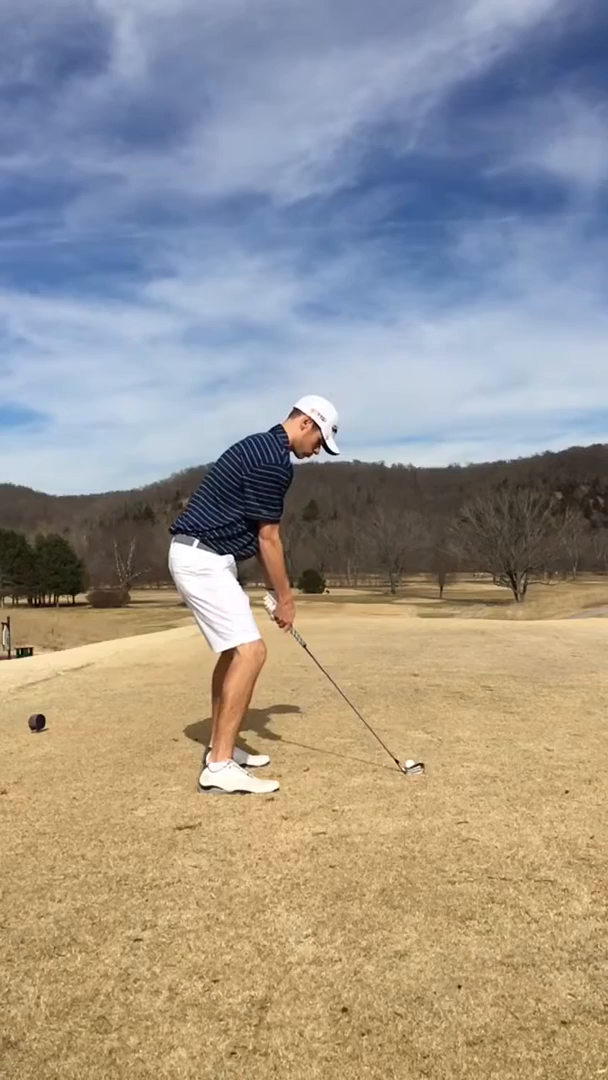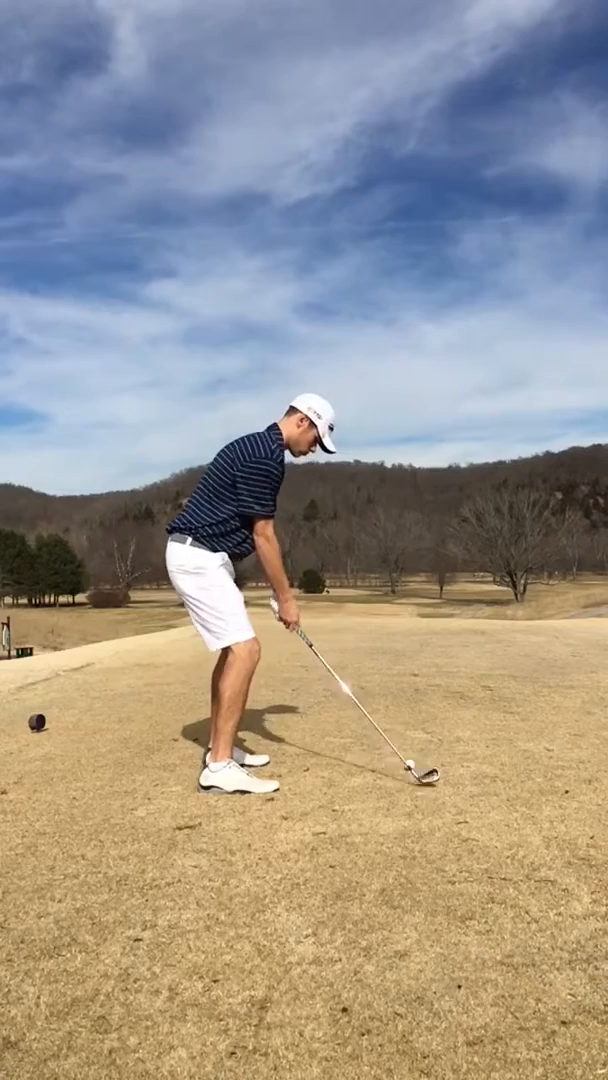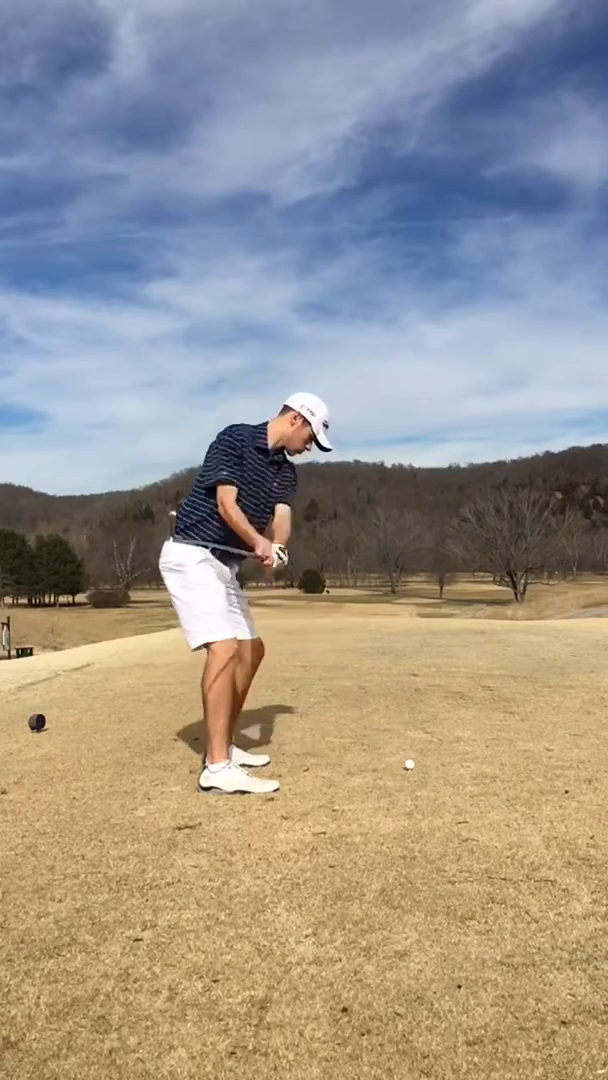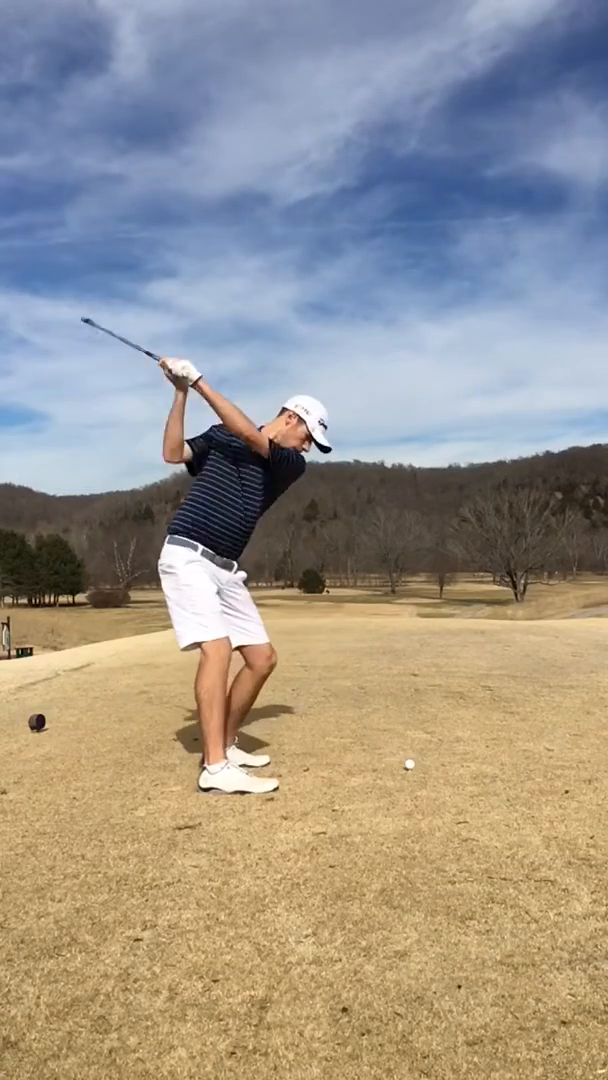
dt=0.3s
person 1, frame 1
left shoulder: (262, 448)
right shoulder: (273, 460)
left elbow: (260, 534)
right elbow: (269, 539)
left wrist: (274, 590)
right wrist: (285, 598)
left hip: (201, 556)
right hip: (202, 559)
left knee: (235, 650)
right knee: (250, 652)
left ankle: (220, 747)
right ankle: (219, 767)
person 1, frame 2
left shoulder: (259, 449)
right shoulder: (264, 454)
left elbow: (258, 533)
right elbow: (263, 536)
left wrist: (279, 591)
right wrist: (286, 597)
left hip: (204, 557)
right hip: (198, 557)
left knee: (233, 649)
right knee: (245, 651)
left ankle: (219, 747)
right ankle: (220, 767)
person 1, frame 3
left shoulder: (286, 472)
right shoulder: (235, 437)
left elbow: (282, 518)
right elbow: (226, 505)
left wrist: (274, 547)
right wrist: (258, 542)
left hip: (222, 563)
right hip: (190, 555)
left knee: (251, 650)
right knee: (223, 650)
left ankle: (223, 746)
right ankle: (217, 767)
person 1, frame 4
left shoulder: (291, 464)
right shoulder: (218, 435)
left elbow: (245, 432)
right elbow: (173, 454)
left wrist: (197, 383)
right wrist: (180, 396)
left hip: (226, 568)
right hip: (187, 557)
left knee: (263, 658)
right knee: (216, 648)
left ankle: (226, 743)
right ankle: (216, 766)
